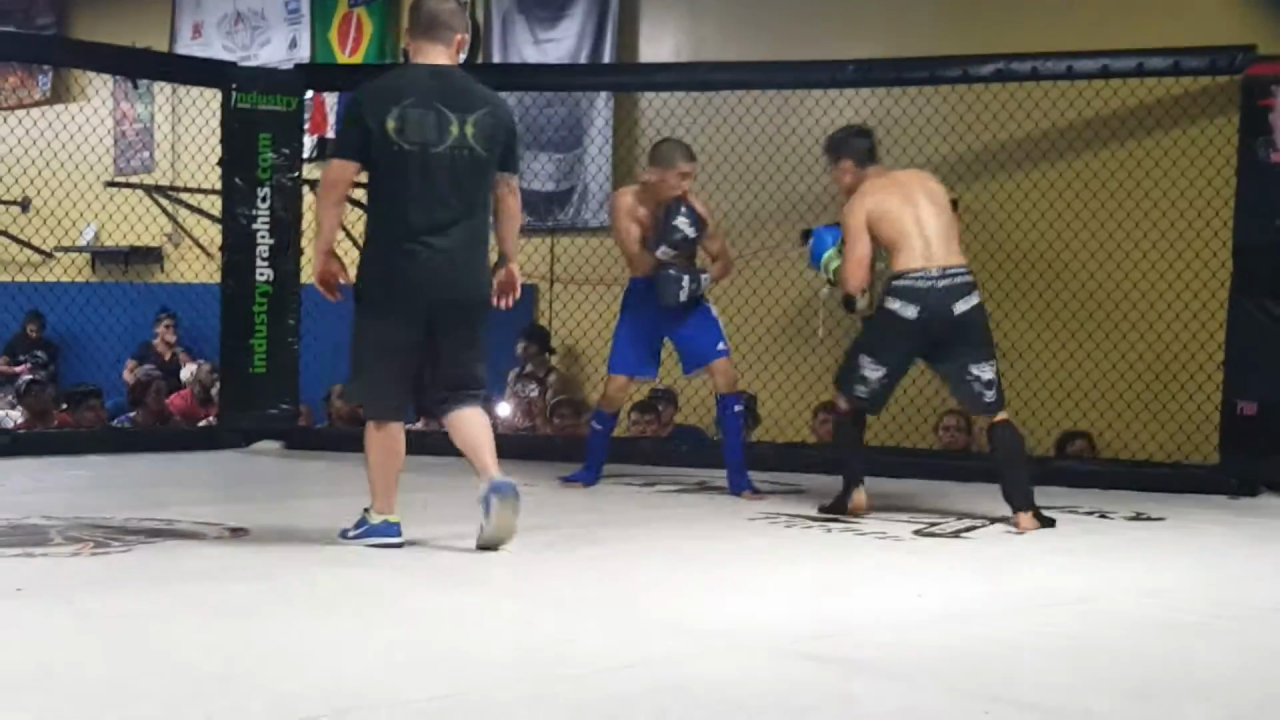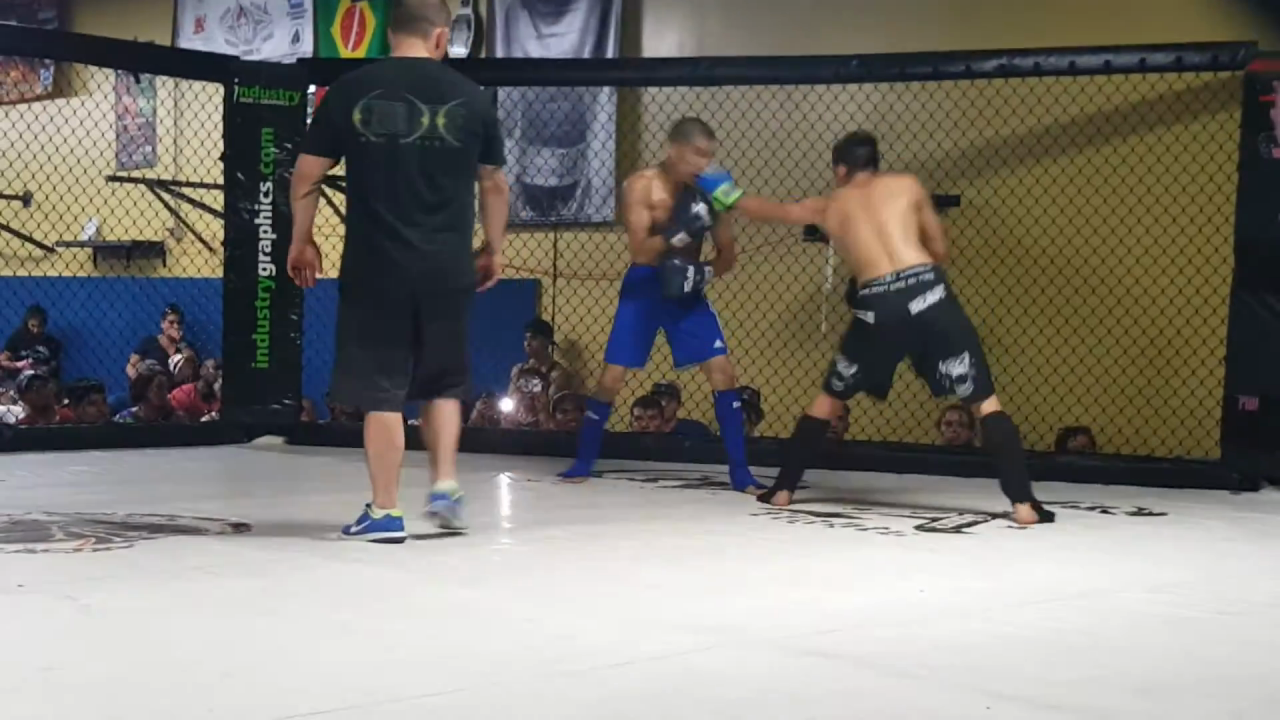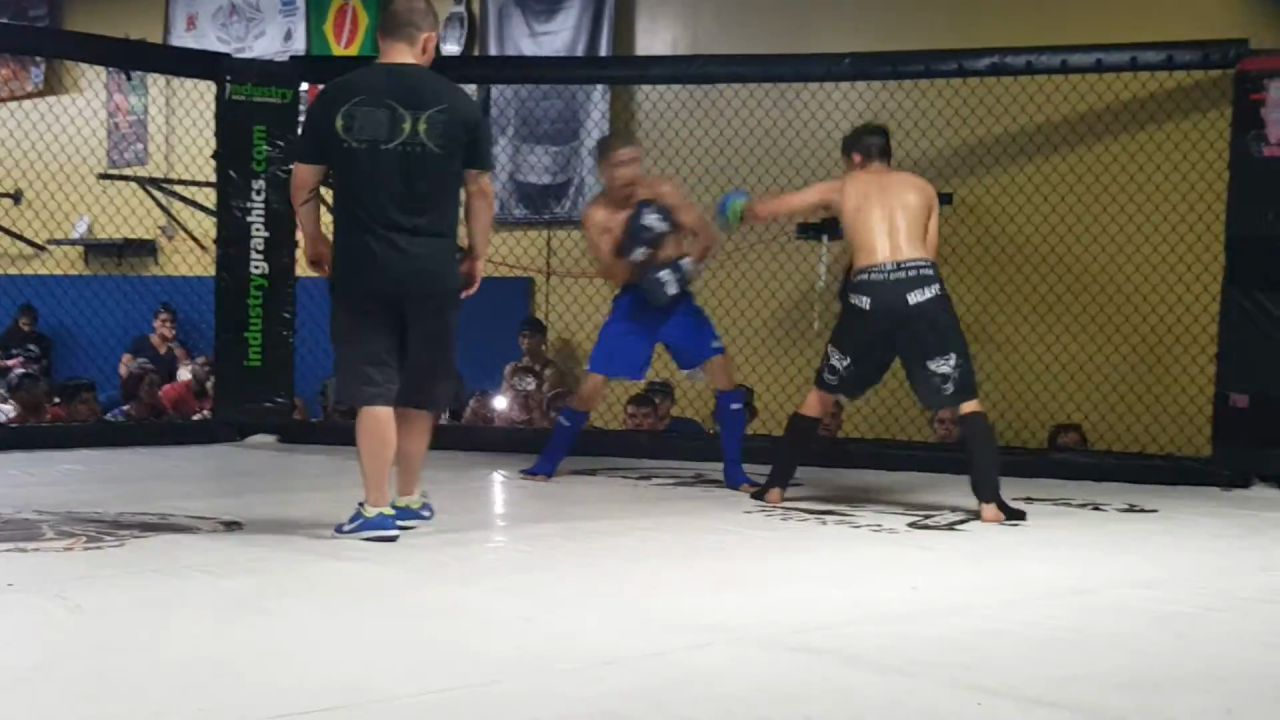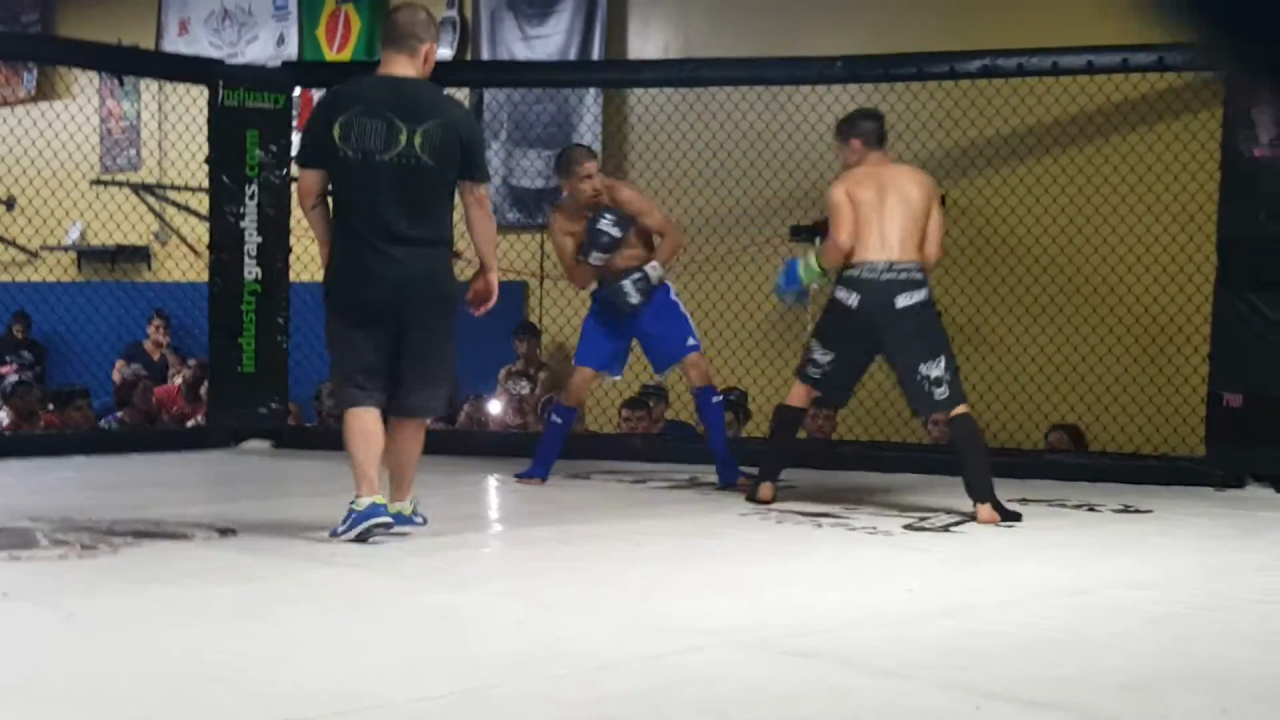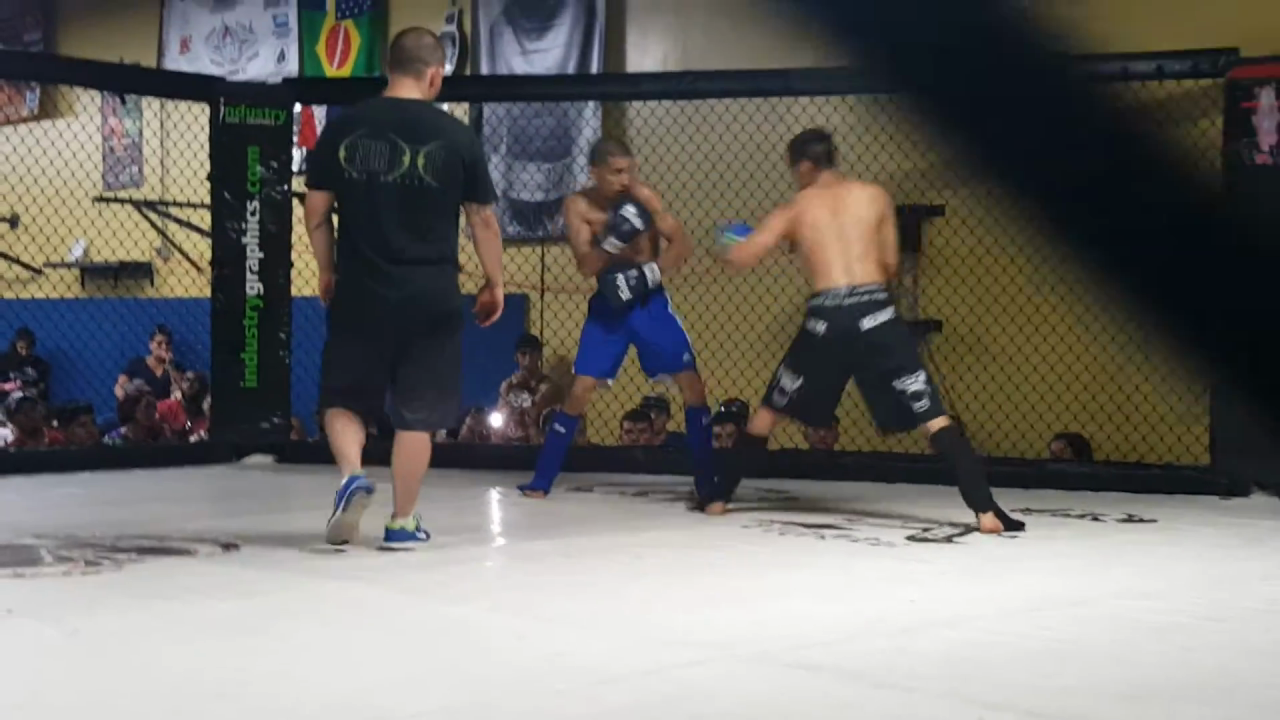
dt=0.2s
person 1, frame 1
left shoulder: (374, 96)
right shoulder: (491, 106)
left elbow: (336, 180)
right elbow: (507, 193)
left wrist: (324, 250)
right wrist: (508, 259)
left hip: (392, 274)
right hip: (465, 277)
left knee: (382, 401)
right knee: (460, 392)
left ankle: (382, 517)
right ankle: (493, 479)
person 1, frame 2
left shoulder: (350, 90)
right shoulder: (472, 97)
left elbow: (307, 175)
right elbow: (494, 185)
left wrist: (300, 240)
right wrist: (492, 248)
left hip: (375, 266)
right hip: (447, 267)
left knee: (379, 390)
right knee: (443, 381)
left ankle: (384, 511)
right ankle: (444, 485)
person 1, frame 3
left shoulder: (337, 97)
right shoulder: (457, 102)
left elbow: (303, 183)
right elbow: (480, 190)
left wrist: (313, 237)
right wrist: (476, 254)
left hip: (361, 269)
right hip: (433, 270)
left knee: (373, 390)
right knee: (421, 393)
left ankle: (376, 509)
right ankle: (409, 499)
person 1, frame 4
left shoulder: (335, 106)
right shoulder: (452, 115)
left elbow: (309, 190)
right elbow: (477, 200)
left wrist: (329, 245)
right wrist: (488, 267)
left hip: (357, 277)
right hip: (428, 279)
left knee: (361, 393)
right knee: (415, 399)
left ankle: (368, 500)
right ankle: (401, 505)
person 1, frame 5
left shoulder: (342, 128)
right shoulder: (457, 136)
left elbow: (316, 211)
right elbow: (483, 219)
left wrist: (328, 269)
right wrist: (494, 283)
left hip: (361, 293)
right hip: (432, 297)
left knee: (344, 399)
right knee: (418, 413)
left ankle: (352, 476)
right ankle: (402, 522)
person 2, frame 1
left shoulder: (859, 203)
right shoulder: (928, 180)
left elbow: (855, 283)
left wrist: (834, 266)
left hip: (908, 298)
right hip: (959, 291)
left knee: (851, 395)
right knee: (993, 408)
left ankle: (854, 490)
right ankle: (1024, 509)
person 2, frame 2
left shoulder: (828, 207)
right shoulder: (908, 185)
left elbow: (769, 211)
right elbow: (940, 250)
left wrist: (730, 196)
left hip: (876, 305)
right hip: (926, 291)
left knee: (830, 397)
right knee: (985, 398)
left ankle: (783, 489)
right ankle: (1023, 503)
person 2, frame 3
left shoulder: (840, 189)
right shoulder: (922, 187)
left elbow: (767, 210)
right elbow: (930, 252)
left wrist: (738, 208)
left hip: (868, 295)
right hip: (922, 289)
left knee: (822, 393)
right knee: (966, 399)
left ankle: (776, 485)
right ankle: (990, 502)
person 2, frame 4
left shoulder: (845, 185)
right shoulder: (924, 181)
left elbow: (841, 244)
right elbow: (931, 256)
left wrist: (810, 267)
left hip: (856, 293)
right hip: (909, 293)
left knee: (804, 386)
right knee: (953, 403)
left ankle: (766, 482)
right ankle: (985, 502)
person 2, frame 5
left shoulder: (794, 209)
right shoulder: (876, 196)
left elbow: (740, 258)
right elbow: (890, 265)
left wrist: (729, 242)
left hip: (827, 318)
right hip: (876, 312)
left knee: (771, 409)
right knee: (933, 417)
left ankle: (719, 496)
right ankle: (986, 511)
person 3, frame 1
left shoulder: (693, 208)
right shoulder: (625, 202)
left elbow: (723, 260)
right elbow: (637, 266)
left wrist: (702, 280)
right wrist: (666, 245)
left hip: (685, 296)
right hip: (644, 297)
left knee: (725, 374)
right knee: (616, 387)
left ankle: (738, 476)
right ankle: (591, 468)
person 3, frame 2
left shoulder: (706, 193)
right shoulder: (640, 186)
left elbow: (728, 256)
right elbow: (640, 253)
left wrist: (703, 273)
right wrist: (679, 232)
left hip: (685, 285)
right hip: (644, 286)
left knee: (722, 370)
right knee: (612, 376)
left ankle: (740, 471)
right ankle: (584, 460)
person 3, frame 3
left shoulder: (663, 193)
right shoulder: (596, 215)
left elbow: (704, 236)
right elbow: (612, 276)
left wrist: (683, 268)
right wrist: (639, 246)
left hip: (673, 297)
right hip: (634, 301)
left knee: (721, 370)
right knee: (592, 385)
left ankle: (734, 470)
right ankle: (548, 461)
person 3, frame 4
left shoulder: (621, 196)
right shoulder: (560, 219)
left elbow: (673, 235)
right elbow: (578, 279)
left wrist: (650, 273)
right wrist: (596, 252)
left hip: (651, 295)
right hip: (608, 301)
left knee: (697, 367)
right knee: (578, 381)
left ankle: (727, 467)
right ankle: (540, 465)
person 3, frame 5
left shoulder: (642, 196)
right shoulder: (577, 206)
left elbow: (682, 244)
right elbow: (586, 267)
left wrist: (647, 275)
right wrist: (614, 238)
left hip: (650, 301)
right hip: (608, 304)
left knee: (691, 383)
right knee: (581, 389)
left ankle: (706, 478)
right ankle: (542, 478)
